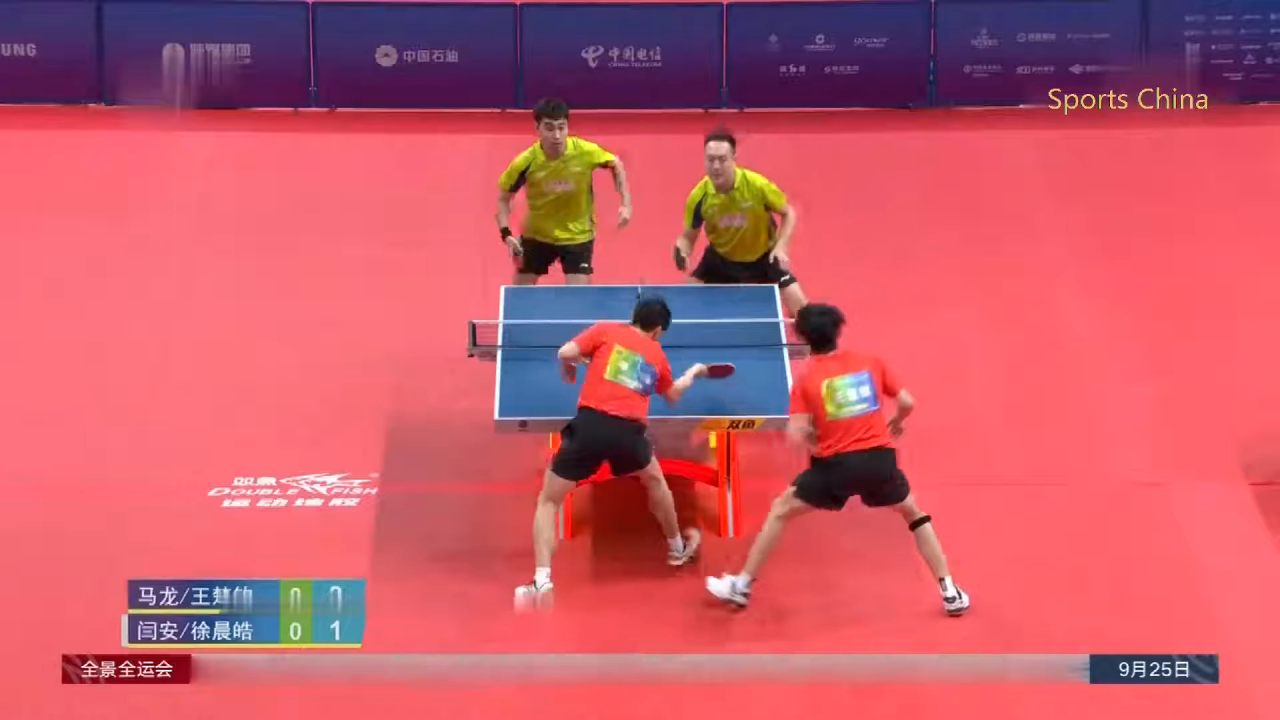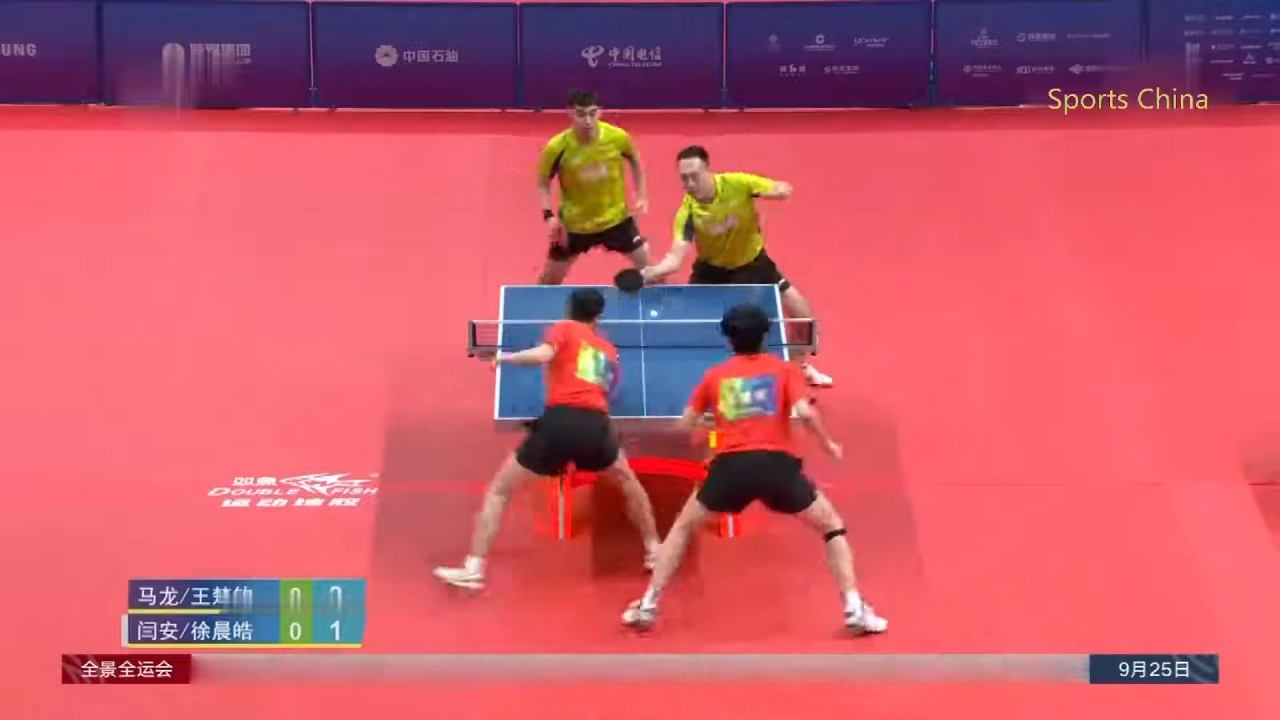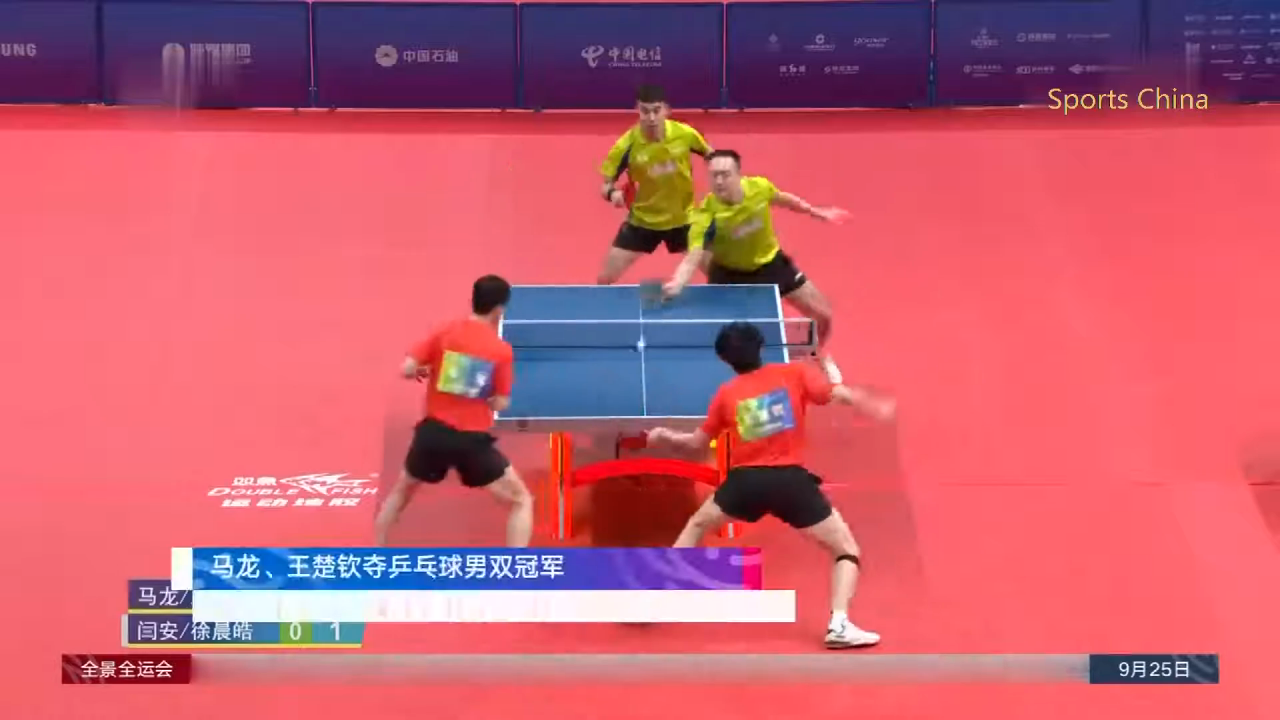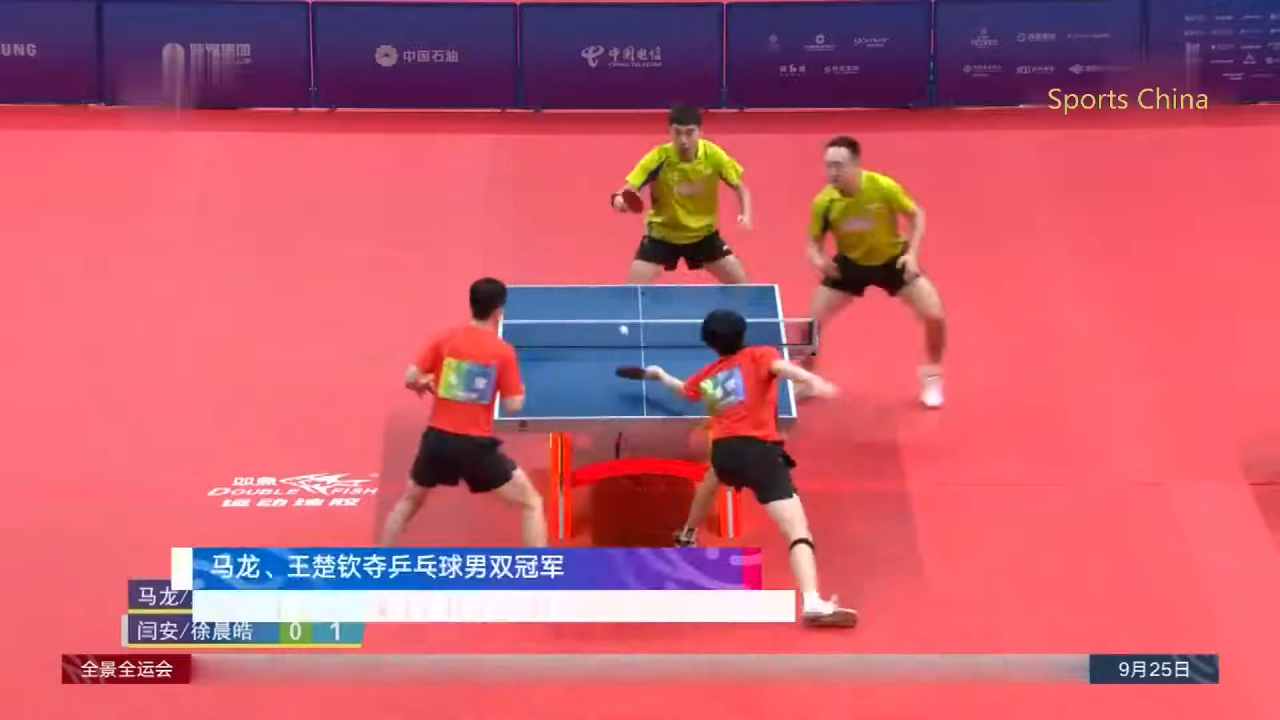
dt=0.4s
person 1, frame 1
left shoulder: (807, 379)
right shoulder: (869, 363)
left elbow: (797, 436)
right elbow: (907, 402)
right wrist: (896, 423)
left hip: (837, 465)
right hip: (880, 460)
left knee: (780, 513)
right knee: (914, 514)
left ankle: (741, 586)
right ankle: (949, 592)
person 1, frame 2
left shoulder: (715, 375)
right shoulder: (783, 370)
left elbow: (687, 422)
right elbow: (805, 412)
right wrist: (828, 443)
left hip: (731, 466)
right hip: (776, 465)
left knee: (683, 527)
right knee: (831, 526)
left ankle: (647, 605)
right ankle: (854, 609)
person 1, frame 3
left shoulder: (726, 395)
right shoulder: (793, 374)
left elbow: (698, 441)
right elbow: (841, 393)
left wrist: (667, 436)
right wrist: (877, 407)
left hip: (745, 480)
right hip: (792, 479)
left knee: (697, 524)
right knee: (848, 550)
right ankle: (839, 625)
person 1, frame 4
left shoulder: (705, 376)
right shoulder: (759, 356)
left elbow: (683, 389)
right elbow: (782, 367)
left wrist: (659, 374)
right wrist: (814, 380)
left hip: (724, 450)
right hip: (761, 452)
left knee: (713, 478)
right knee: (798, 533)
left ankle: (687, 536)
right ankle: (813, 602)
person 2, frame 1
left shoulder: (605, 330)
right shoulder: (658, 355)
left elbow: (565, 354)
right elbow: (672, 394)
left wrist: (569, 369)
right wrist: (695, 371)
left hip: (590, 425)
right hip: (628, 432)
left knee: (548, 501)
right knee: (654, 479)
left ankle: (542, 580)
right ankle: (677, 547)
person 2, frame 2
left shoulder: (564, 330)
right shoulder: (608, 350)
left elbow: (543, 355)
left wrist: (507, 358)
left hip: (560, 421)
right hip: (595, 426)
left knee: (498, 490)
right knee: (627, 480)
left ankle: (472, 568)
right ankle: (654, 550)
person 2, frame 3
left shoulder: (443, 333)
right shoulder: (502, 350)
left elbow: (408, 369)
right elbow: (500, 404)
left wrist: (426, 371)
left hip: (434, 433)
right hip: (472, 440)
left knee: (400, 494)
right knee: (521, 502)
person 2, frame 4
left shoulder: (444, 340)
right shoulder: (504, 351)
left elbow: (410, 379)
right elbow: (514, 404)
left wrist: (425, 385)
right wrist: (517, 386)
left hip: (438, 440)
right hip: (476, 446)
left knee: (409, 502)
right knee: (531, 505)
person 3, frame 1
left shoulder: (757, 186)
right shoulder: (699, 196)
left elbow: (789, 214)
right elbow: (688, 237)
left wrist: (781, 246)
right wrist: (682, 251)
left hip: (764, 257)
right hip: (720, 258)
person 3, frame 2
left shoulder: (736, 183)
right shoulder: (687, 212)
left elbow: (782, 188)
right elbow: (676, 257)
left wrist: (778, 192)
right wrist: (656, 271)
left hip: (753, 262)
right hip: (711, 269)
left knee: (801, 313)
left ankle: (802, 367)
person 3, frame 3
left shoulder: (760, 187)
right shoulder: (707, 216)
left elbow: (782, 199)
right elbow: (692, 261)
left wrist: (818, 213)
right wrist: (677, 283)
left hip: (770, 262)
right hip: (729, 272)
left knee: (823, 314)
left ankle: (820, 356)
person 3, frame 4
left shoulder: (883, 187)
right shoulder: (824, 202)
left elbow: (916, 215)
right elbow: (814, 241)
left wrist: (912, 252)
right wrist: (819, 260)
left hip: (892, 260)
right hip: (849, 263)
left knee: (935, 316)
right knee: (811, 323)
left ankle: (931, 376)
person 4, frame 1
left shoulder: (585, 151)
right shoulder: (525, 162)
left elbow: (617, 165)
right elbow: (503, 199)
left wrist: (626, 204)
right wrist: (506, 233)
left hip: (577, 235)
right hip: (536, 235)
person 4, frame 2
left shoulder: (618, 137)
right shoulder: (557, 148)
left elbow: (634, 161)
right elbow: (543, 183)
left wrist: (641, 196)
right wrist: (548, 215)
left hip: (616, 218)
right hip: (573, 223)
right knee: (550, 280)
person 4, frame 3
left shoulder: (685, 134)
right shoulder: (626, 146)
left elbow: (709, 154)
right elbow: (606, 183)
right wrist: (612, 193)
left hip: (683, 218)
right hip: (641, 221)
right knee: (605, 279)
person 4, frame 4
left shoulder: (715, 155)
right shoulder: (657, 159)
left elbow: (740, 188)
right elbow: (627, 192)
left wrist: (746, 215)
right wrist: (618, 199)
left hip: (703, 234)
right hip: (662, 235)
left knee: (740, 283)
